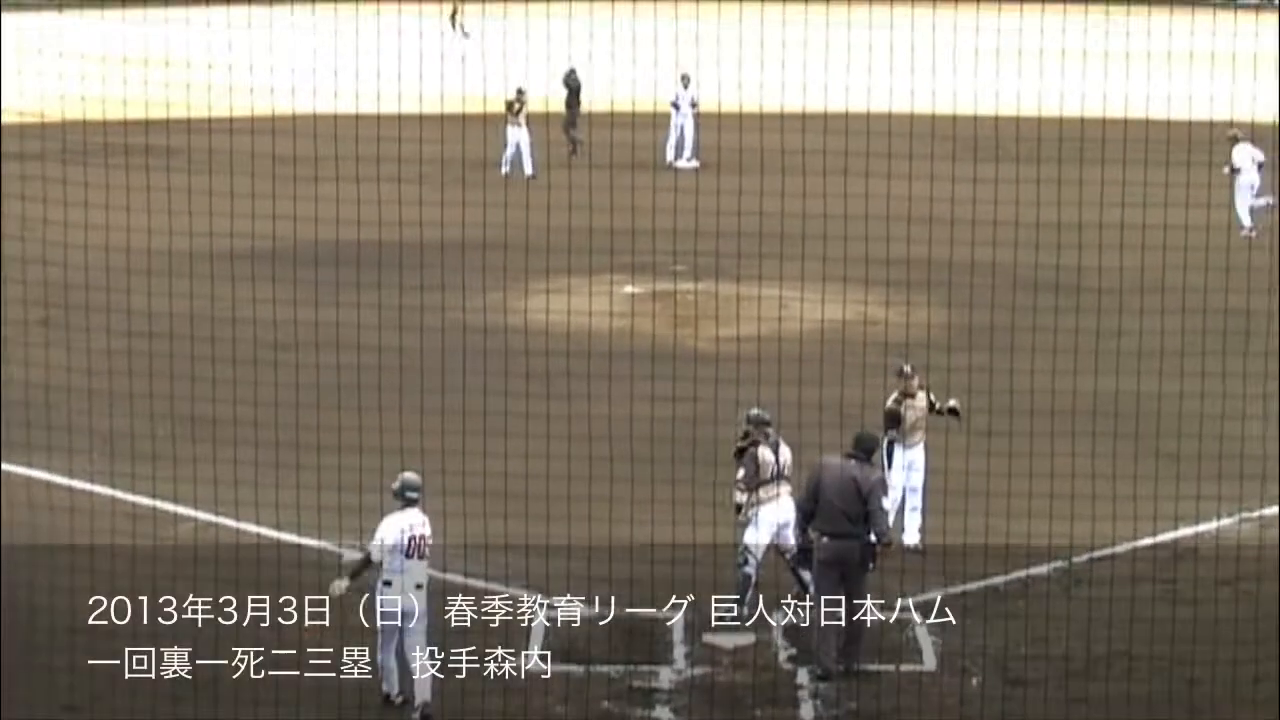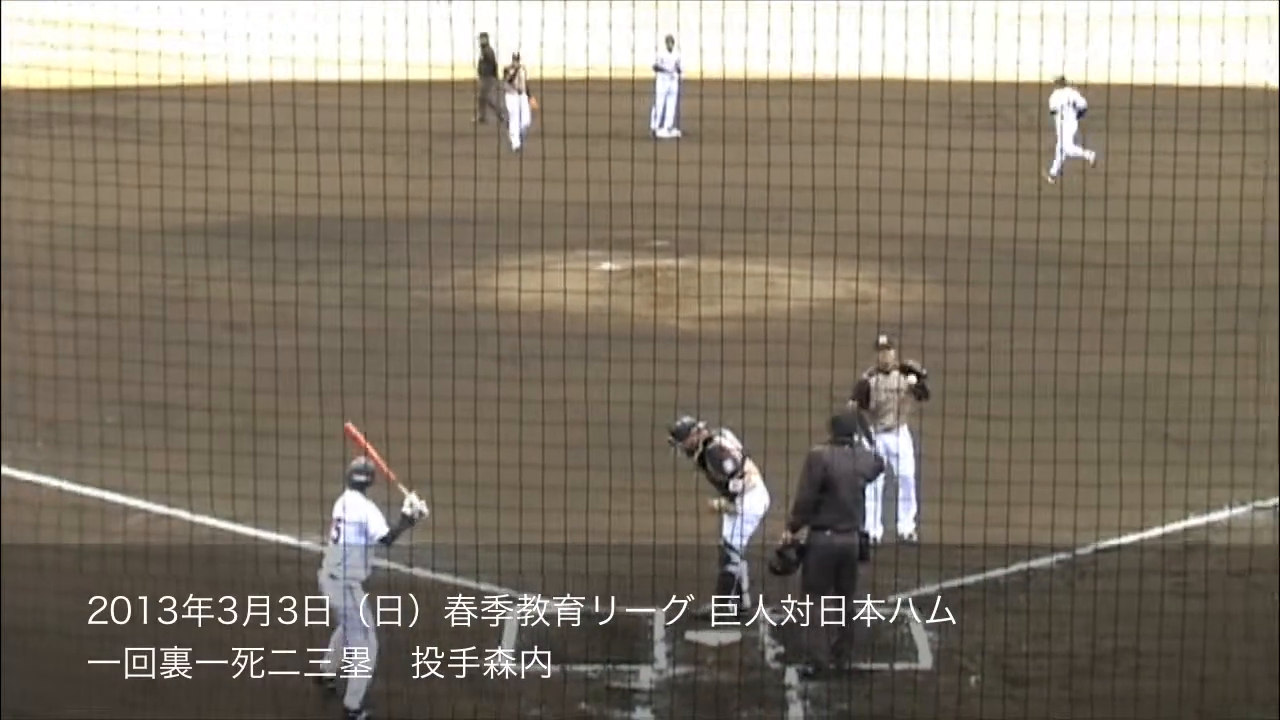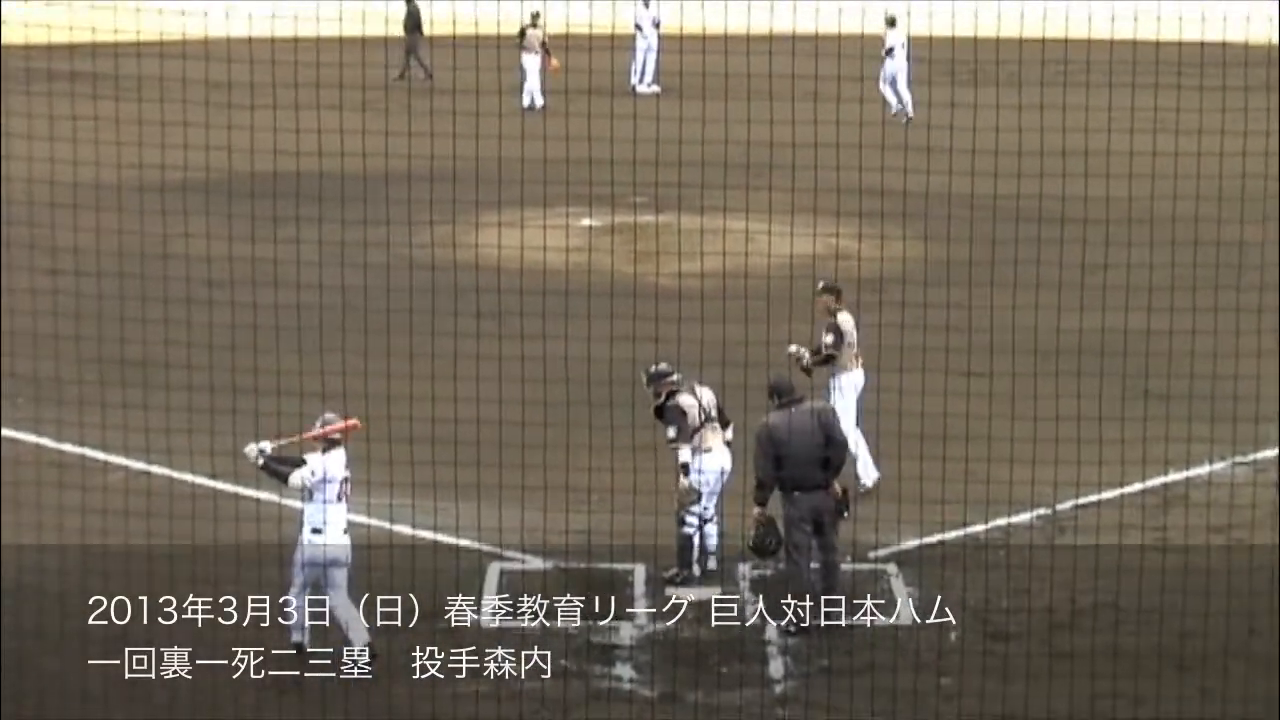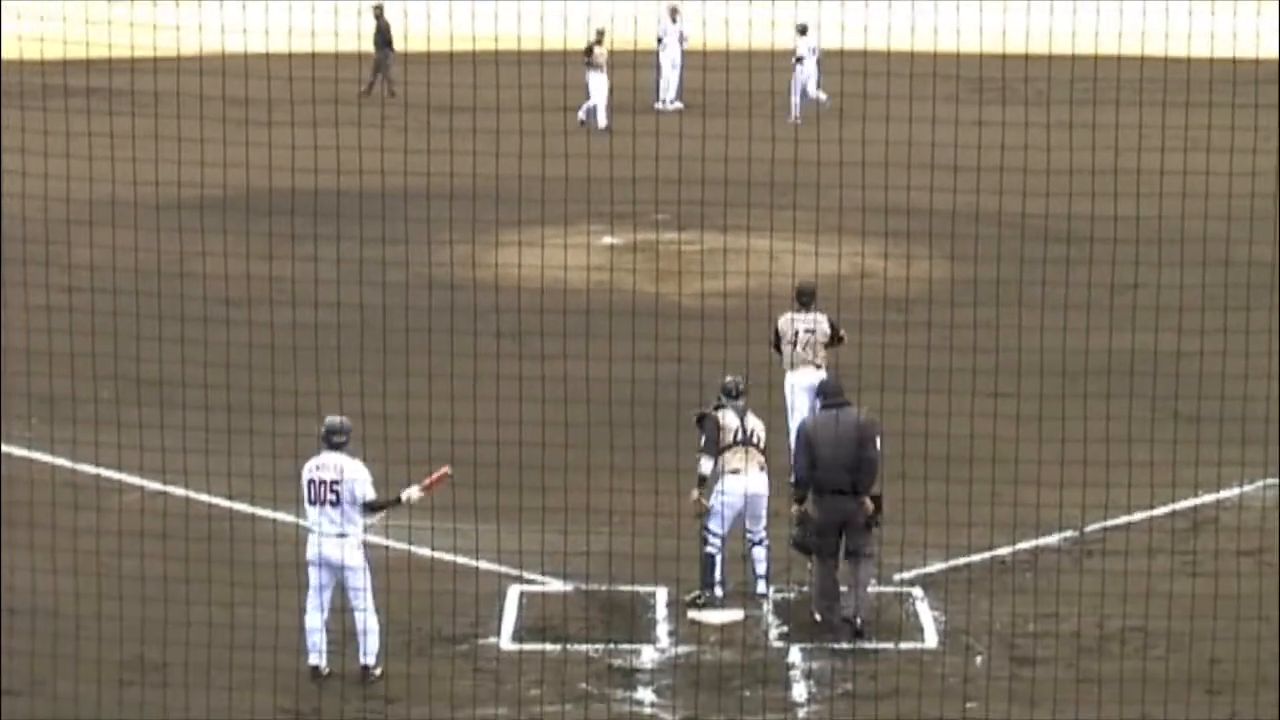
dt=1s
person 1, frame 1
left shoulder: (824, 466)
right shoulder: (873, 477)
left elbow: (806, 503)
right elbow: (877, 513)
left wrist: (803, 528)
right wrist: (883, 539)
left hip: (826, 545)
right hip: (857, 547)
left knee: (826, 606)
right knee: (855, 605)
left ankle: (825, 665)
right ankle: (850, 660)
person 1, frame 2
left shoulder: (819, 456)
right shoulder: (867, 460)
left elbow: (806, 497)
right elbow: (879, 465)
left wrist: (792, 527)
left hip: (822, 538)
right hip: (851, 539)
left knee: (816, 599)
right knee: (846, 600)
left ankle: (818, 661)
right ankle: (840, 657)
person 1, frame 3
left shoulder: (769, 425)
right shoulder: (822, 411)
left elbow: (766, 470)
right elbow: (839, 444)
left wrist: (761, 503)
right wrist: (832, 477)
left hip: (795, 498)
right hip: (825, 494)
left knee: (798, 557)
right knee: (828, 550)
left ankle: (801, 618)
person 1, frame 4
left shoulder: (809, 424)
right shoulder: (864, 419)
left elbow: (803, 468)
right elbow: (870, 460)
left wrist: (799, 501)
right wrist: (864, 493)
left hip: (825, 502)
right hip: (856, 501)
left knee: (825, 559)
right knee: (861, 557)
left ankle: (826, 614)
right ankle: (855, 611)
person 2, frame 1
left shoulder: (394, 521)
right shoulder: (423, 520)
left elbow: (374, 555)
left wrist: (347, 579)
left hip: (391, 592)
right hip: (417, 594)
left knee: (387, 645)
right knee: (417, 649)
left ankle: (391, 692)
right ankle: (422, 700)
person 2, frame 2
left shoulder: (344, 501)
right shoulder: (364, 506)
left elbow: (375, 531)
right elbow: (386, 538)
left wrist: (408, 516)
right wrist: (407, 515)
left hip: (331, 578)
right hip: (344, 583)
left knee: (347, 628)
right knee: (364, 645)
left ankle: (326, 673)
person 2, frame 3
left shoulder: (327, 461)
right shoulder: (335, 456)
left elbow: (295, 480)
right elbow: (299, 463)
left wrist: (261, 461)
right wrist: (267, 453)
left hip: (315, 540)
right hip: (339, 541)
left knee: (298, 593)
right knee: (338, 598)
left ankle: (299, 643)
right ankle: (362, 644)
person 2, frame 4
left shoulder: (309, 467)
right shoulder: (354, 467)
left elbow: (310, 506)
right elbow: (369, 505)
right wrist: (403, 498)
left hip: (317, 544)
right hip: (348, 544)
left knee: (316, 606)
right knee: (363, 606)
left ankle: (316, 663)
right ankle: (368, 664)
person 3, frame 1
left shoulder: (753, 452)
right shoulder: (782, 446)
left elbow: (743, 483)
left wrist: (740, 511)
left hip: (764, 510)
right hip: (786, 505)
left knee: (748, 559)
right knee: (792, 551)
left ankle: (741, 609)
right ankle: (810, 589)
person 3, frame 2
left shoulder: (713, 449)
right shoulder: (719, 434)
left elbow: (736, 474)
right elbow: (743, 458)
left wrist: (727, 502)
left hip: (746, 500)
right hip: (757, 493)
left knee: (730, 552)
right knee: (737, 550)
left ankle: (722, 606)
right ankle: (742, 600)
person 3, frame 3
left shoulder: (673, 405)
right shoulder: (703, 391)
left elbow: (681, 441)
right elbow: (726, 424)
left wrist: (683, 474)
right wrist: (724, 447)
left hip: (702, 462)
right hip: (722, 456)
left knee: (689, 516)
right knee: (708, 512)
left ankle: (688, 570)
right ankle: (709, 560)
person 3, frame 4
left shoulder: (716, 418)
right shoulder: (756, 421)
left elbow: (708, 454)
left wrist: (699, 487)
left hip: (731, 482)
right hip: (759, 480)
left knee: (712, 537)
right knee: (758, 535)
left ankle: (711, 592)
right ankle: (761, 585)
person 4, frame 1
left shoulder: (923, 391)
right shoulder: (894, 406)
left elbow: (934, 407)
right elbow: (890, 439)
left wrist: (946, 410)
right wrist: (889, 468)
left hip: (917, 448)
right hip: (898, 450)
left knee: (915, 494)
right knee: (894, 493)
left ankle: (911, 538)
person 4, frame 2
left shoulder: (905, 373)
right shoulder: (867, 379)
left elbow: (924, 396)
right elbow: (855, 411)
left wrist: (921, 378)
left hip: (899, 432)
right hip: (874, 434)
left knee: (907, 478)
right knee: (874, 482)
left ankle: (907, 528)
right ankle: (873, 530)
person 4, frame 3
left shoulder: (835, 322)
right shoulder: (842, 317)
left elbow: (830, 356)
left wrist: (809, 362)
right wrist: (806, 353)
left hip: (845, 378)
right hip: (845, 377)
left knee: (848, 428)
right knee: (838, 427)
left ankle: (869, 474)
person 4, frame 4
left shoulder: (783, 321)
right shoulder: (824, 321)
left elbow: (777, 348)
right elbow: (840, 339)
left hip: (795, 377)
right hip: (818, 375)
left knee: (798, 423)
